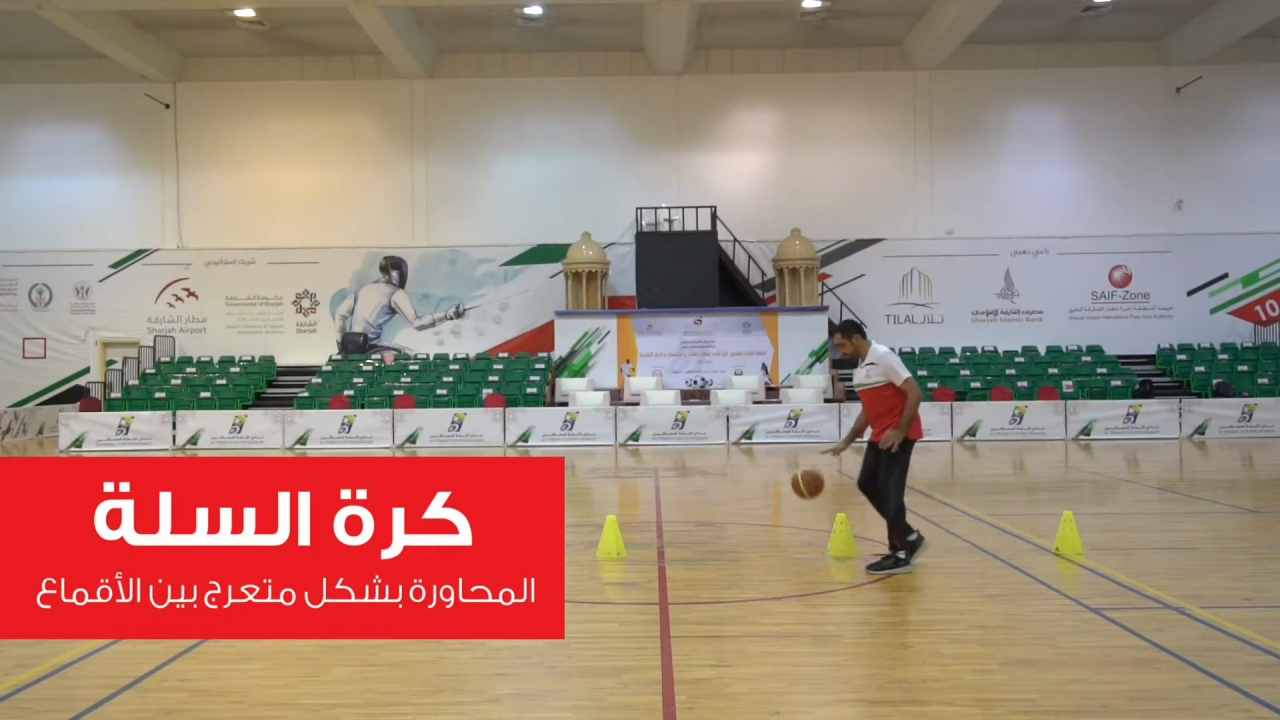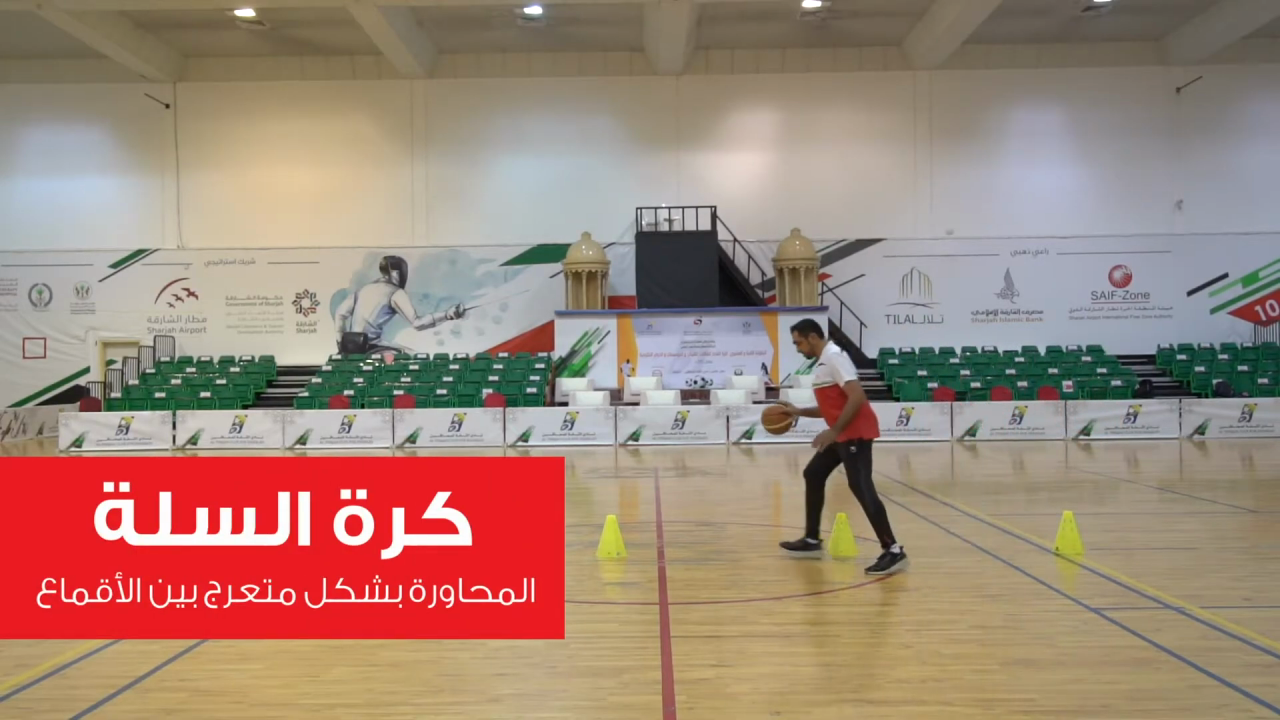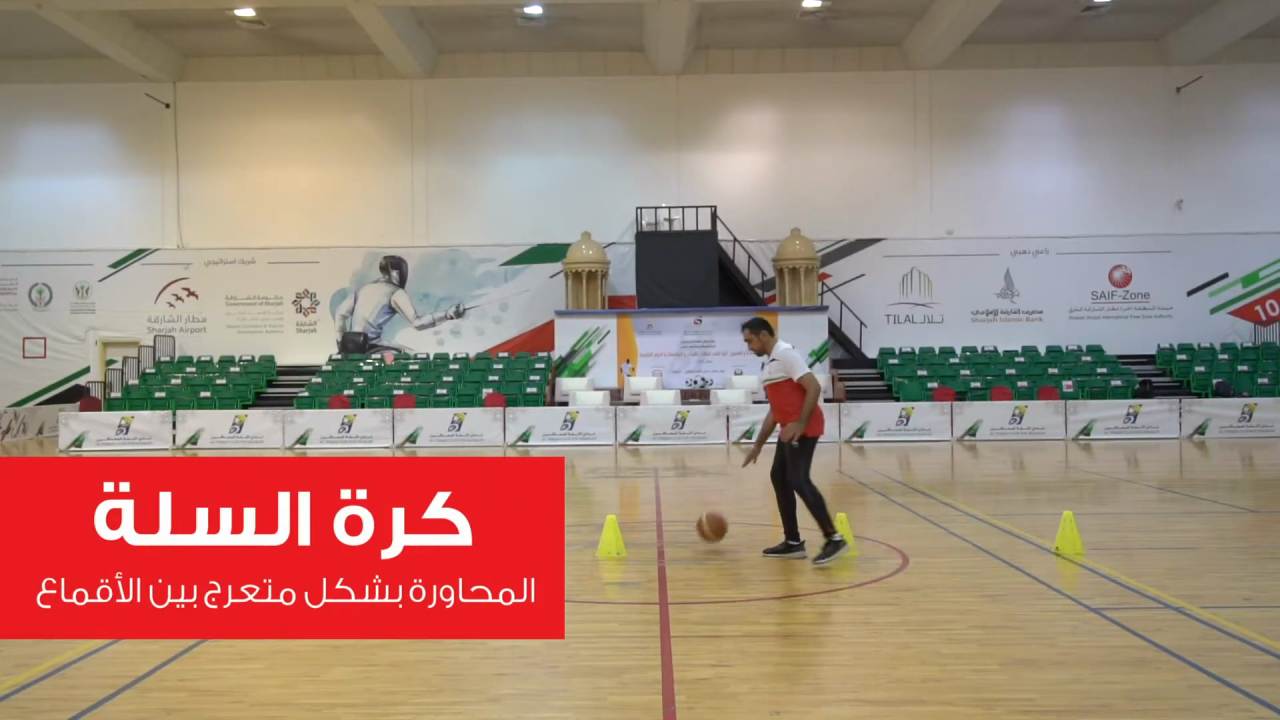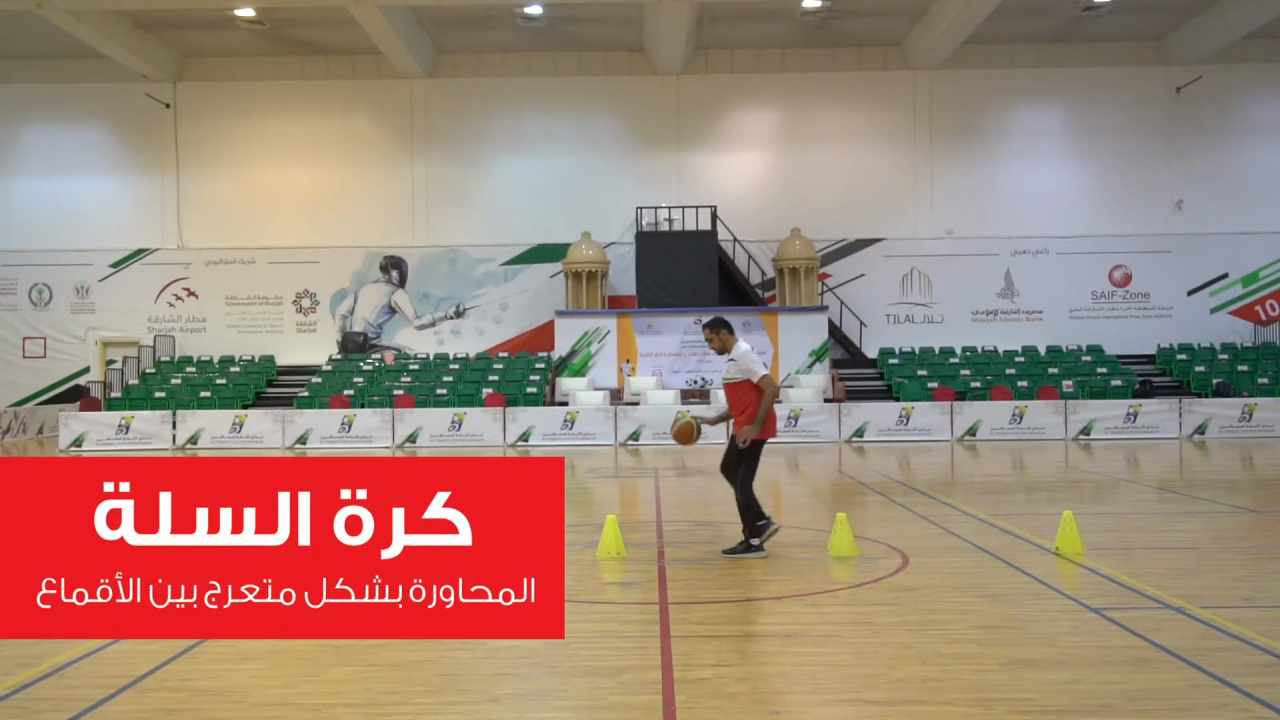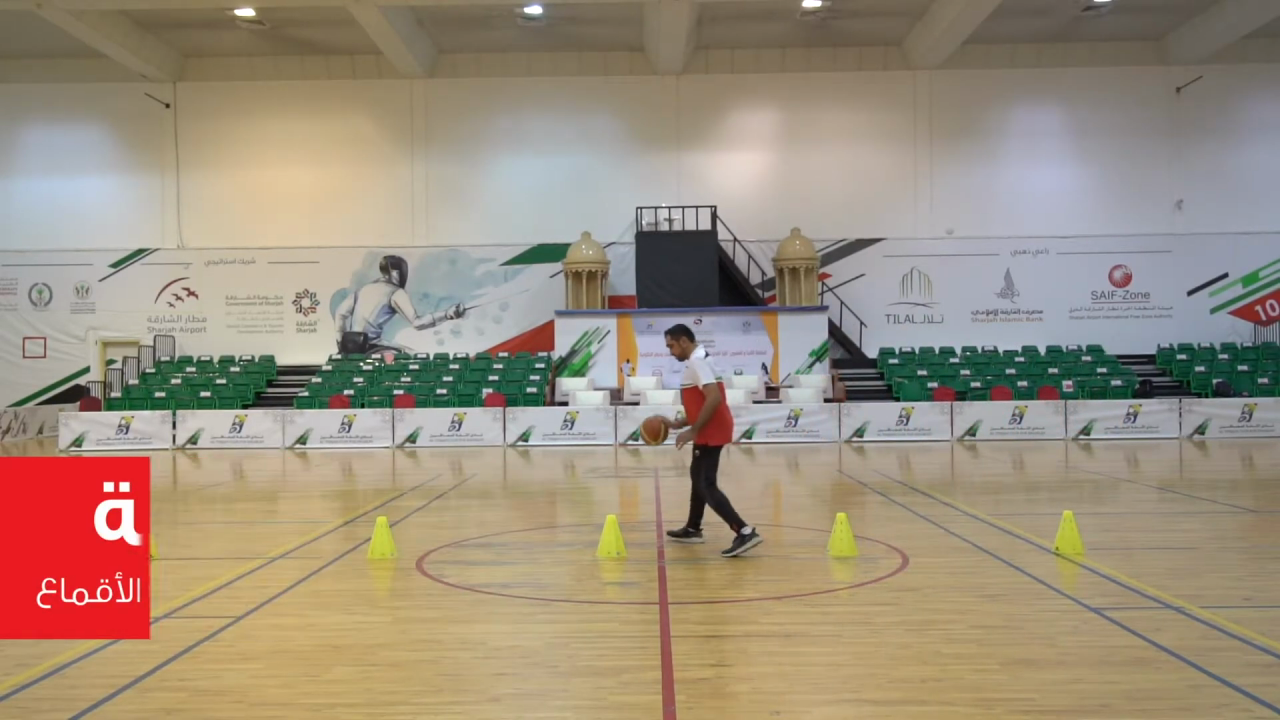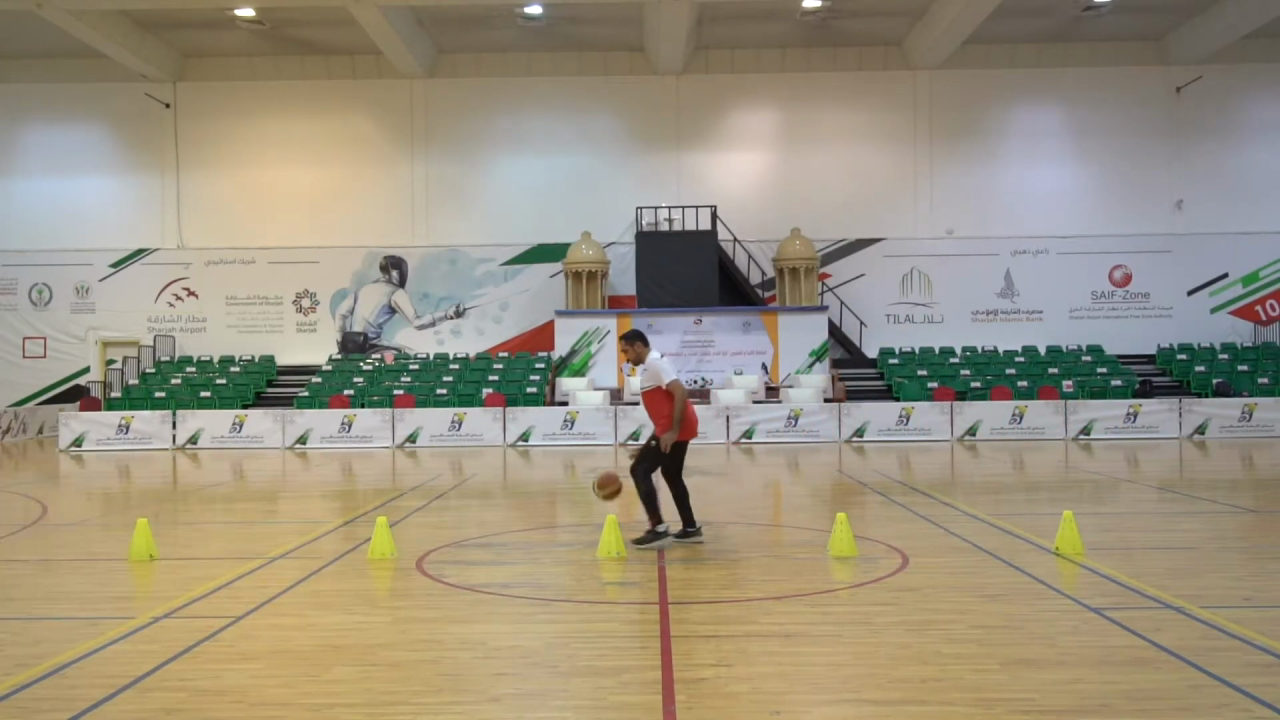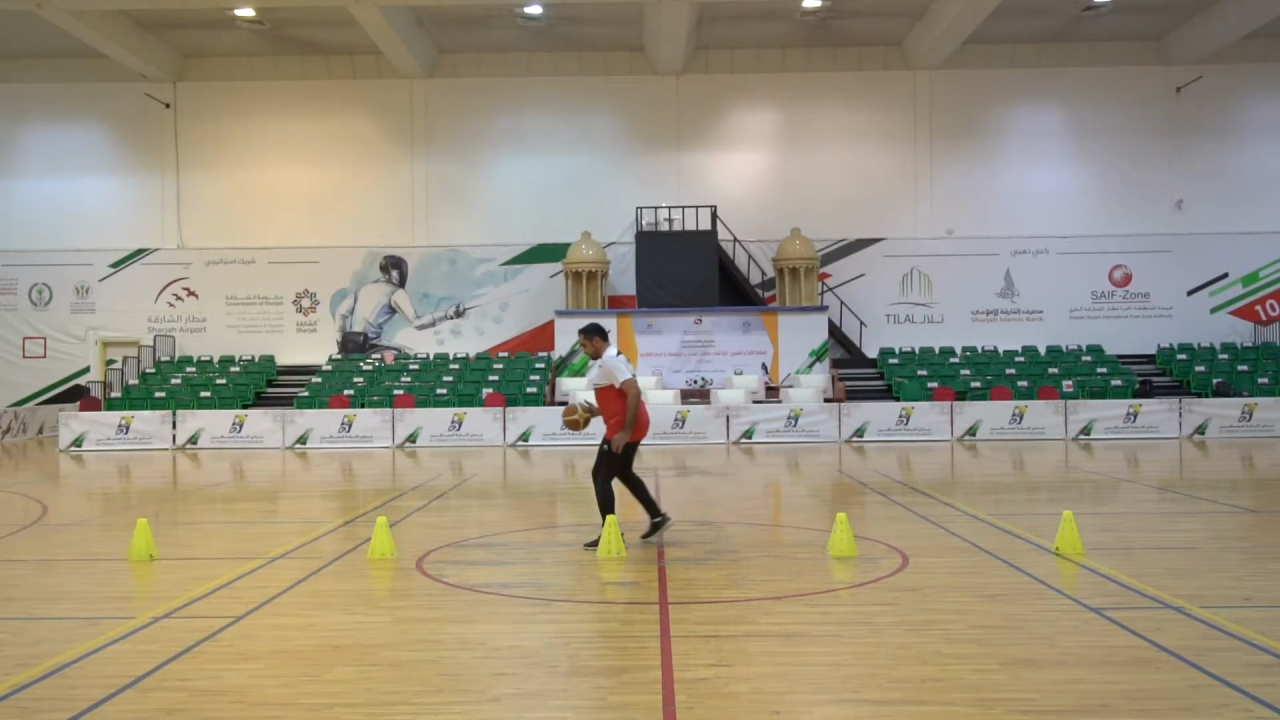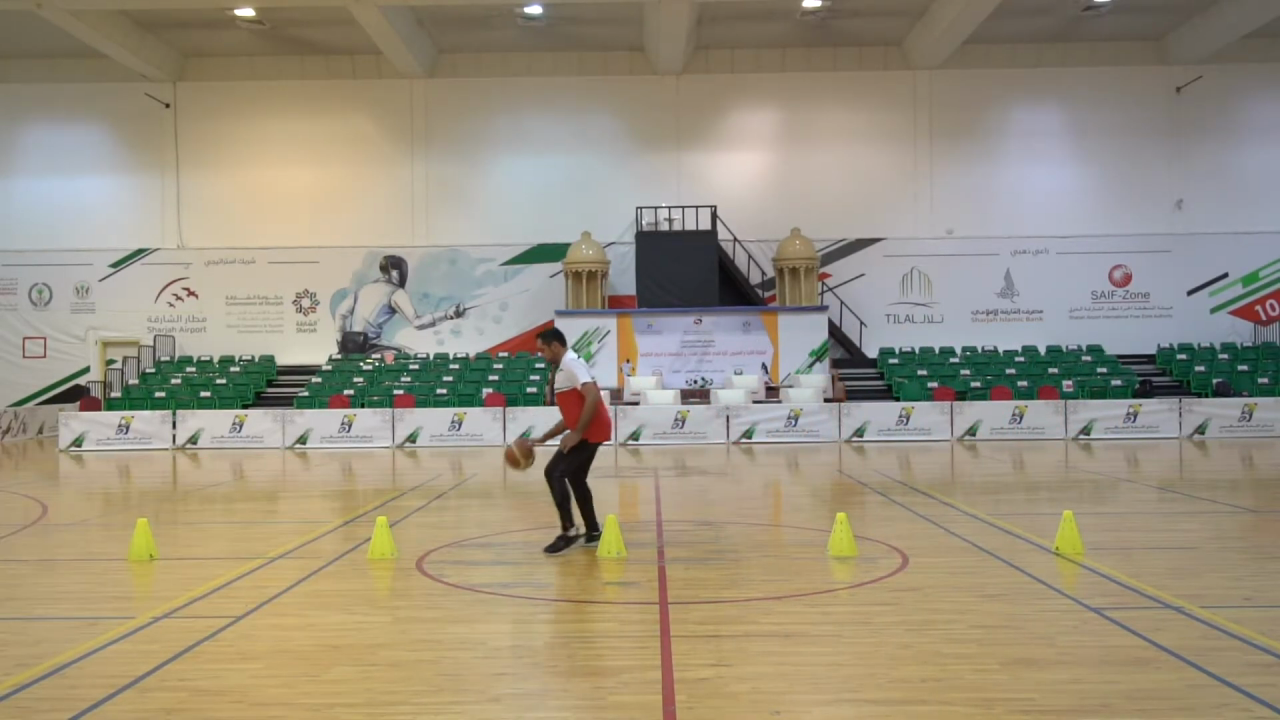
dt=0.3s
person 1, frame 1
left shoulder: (884, 357)
right shoulder: (860, 369)
left elbow: (915, 393)
left wrist: (900, 431)
right wrist: (845, 443)
left hip: (899, 434)
right hip: (880, 435)
left knee: (888, 488)
right knee: (867, 483)
left ankle: (899, 554)
right ankle: (909, 537)
person 1, frame 2
left shoulder: (834, 358)
right shoulder: (822, 363)
left elbow: (856, 397)
left wrist: (834, 431)
right wrist: (799, 412)
left hip: (855, 433)
right hip: (841, 435)
left knee: (861, 488)
right knee: (813, 476)
left ankle: (892, 550)
right ankle: (812, 540)
person 1, frame 3
left shoulder: (786, 354)
right shoulder: (770, 363)
left elbow: (814, 388)
right elbow: (775, 410)
left wrist: (801, 423)
right wrist: (758, 446)
left hip: (802, 429)
right hip: (790, 429)
left knee: (798, 480)
right knee: (779, 478)
left ankle: (834, 538)
right ankle: (793, 542)
person 1, frame 4
left shoulder: (744, 355)
right shoulder: (735, 358)
left elbow: (772, 389)
left wrist: (755, 426)
right wrist: (715, 420)
left hip: (753, 428)
right hip: (747, 427)
left knee: (740, 480)
right knee: (729, 470)
left ankle: (755, 541)
right ankle: (762, 521)
person 1, frame 5
left shoulder: (696, 362)
right shoulder: (698, 361)
left elbow: (713, 399)
left wrist: (693, 431)
right wrist: (680, 423)
left hip: (710, 432)
right hip: (711, 430)
left knee: (705, 484)
right knee: (698, 475)
left ankle: (745, 532)
right ankle: (692, 529)
person 1, frame 6
left shoulder: (655, 364)
right shoulder: (651, 367)
left elbow: (680, 392)
left wrist: (673, 431)
right wrist: (648, 445)
left hip: (673, 430)
right hip: (677, 429)
left knee: (639, 472)
right knee: (671, 475)
left ankle: (659, 528)
right ankle: (691, 528)
person 1, frame 7
left shoulder: (610, 361)
right shoulder: (610, 360)
left elbow: (634, 393)
left wrist: (625, 431)
right wrist: (599, 411)
left hip: (622, 429)
right hip: (629, 428)
left knee: (601, 476)
right knee: (624, 473)
right ankle: (657, 517)
person 1, frame 8
left shoulder: (571, 365)
right shoulder: (566, 367)
left elbow: (593, 397)
right elbow: (571, 413)
left wrist: (577, 433)
right wrist: (546, 436)
left hip: (589, 432)
right hip: (590, 431)
left knee: (554, 473)
right knee: (576, 479)
left ankle: (569, 531)
right ankle: (592, 532)
